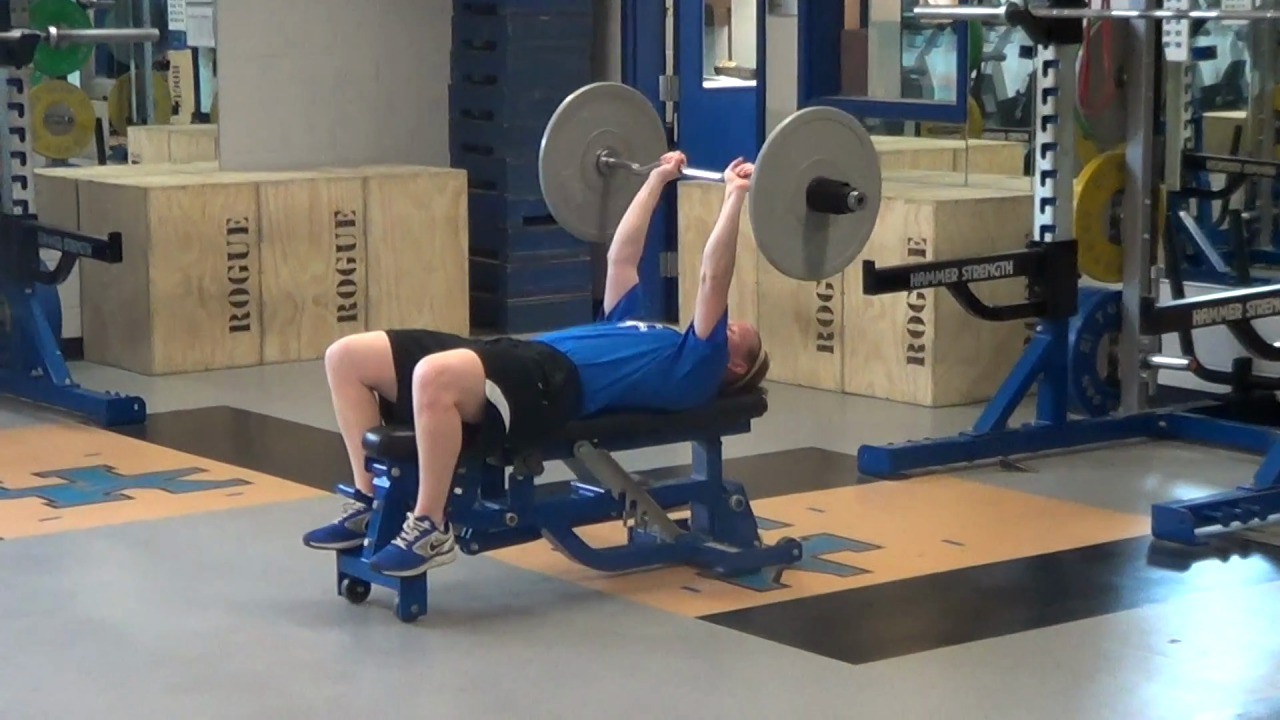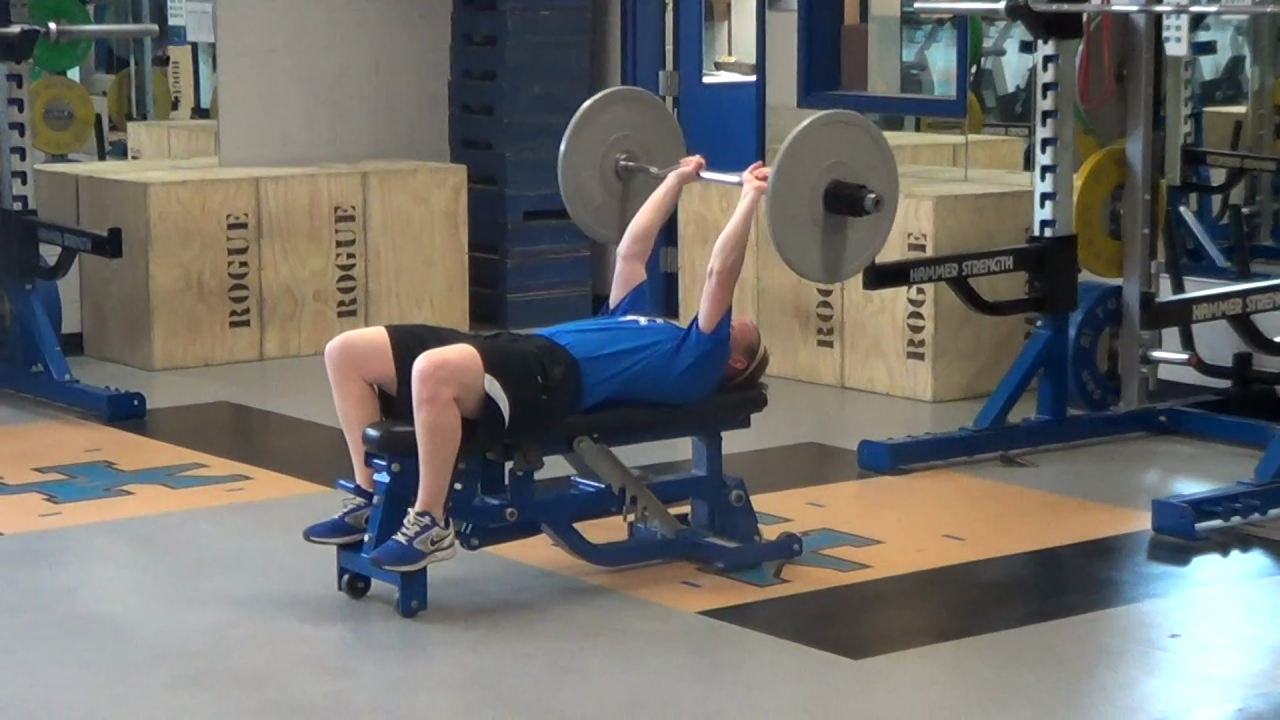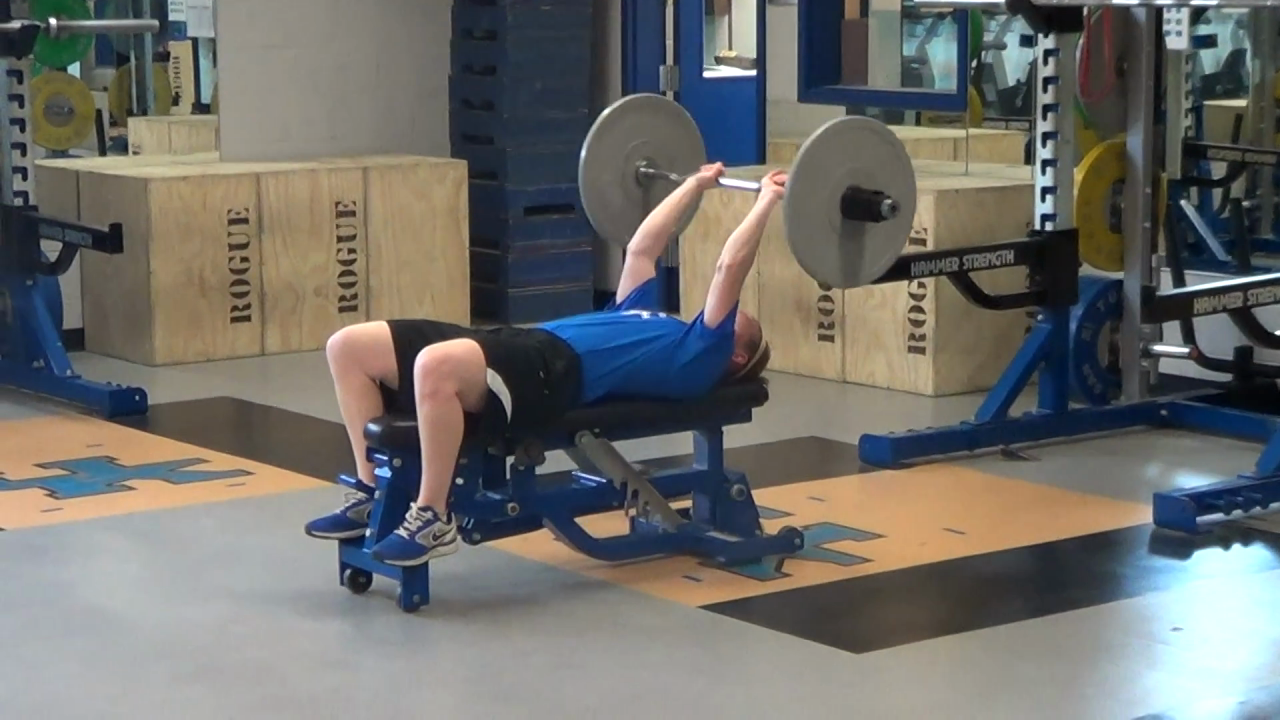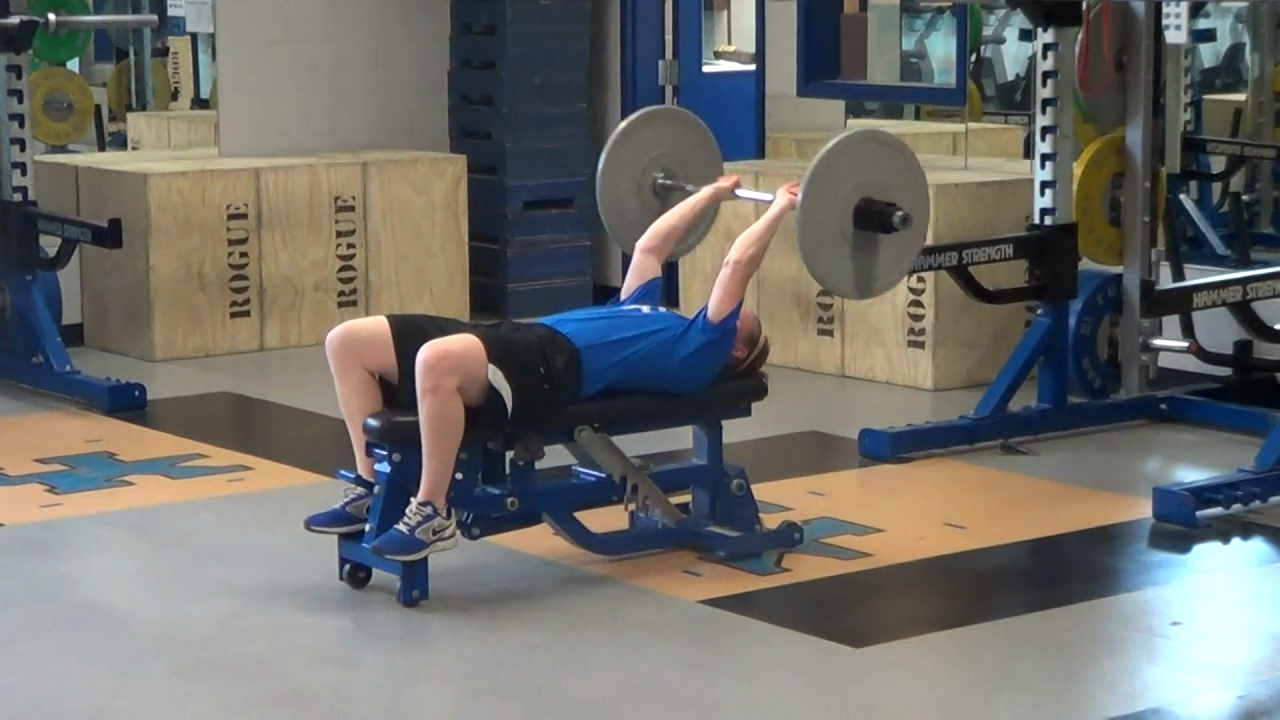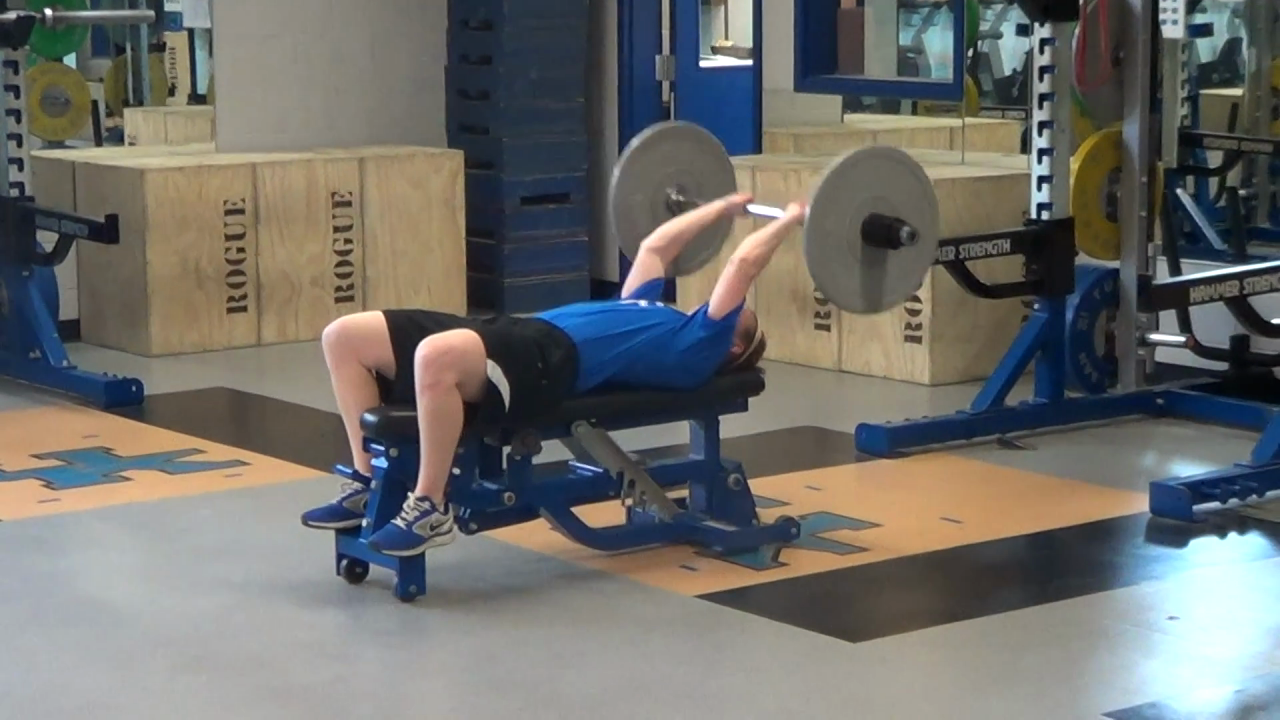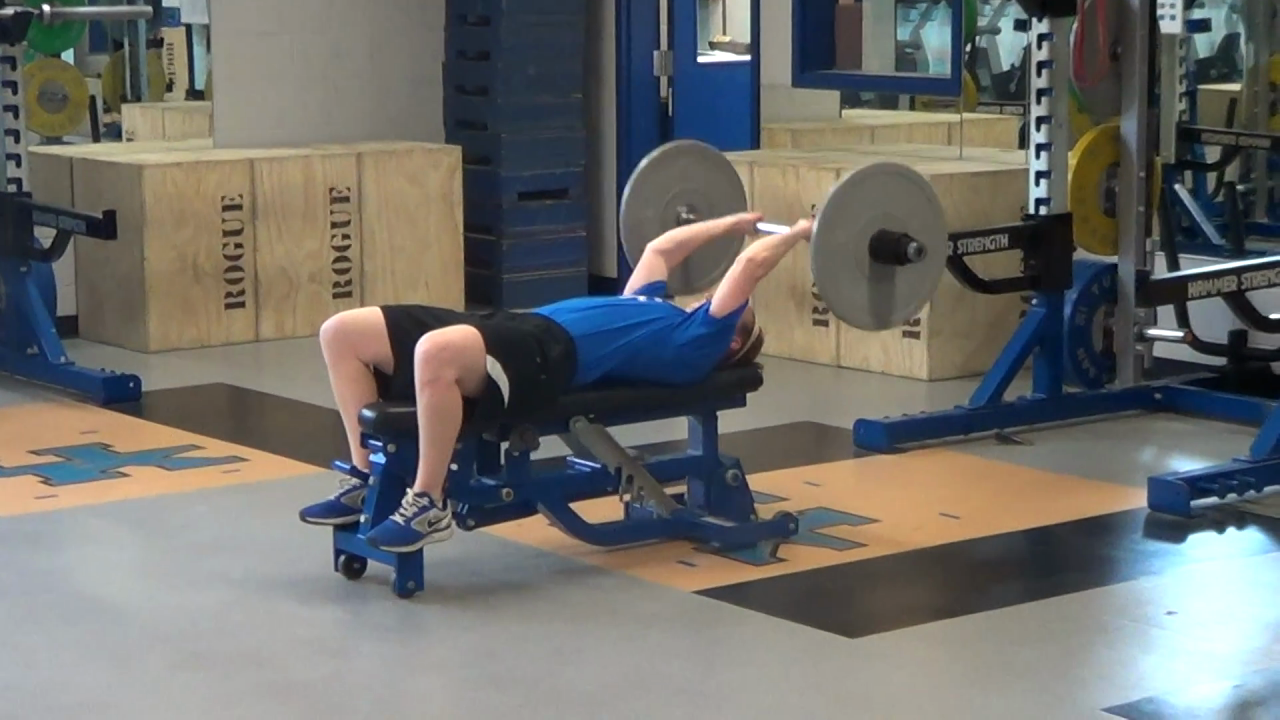
dt=0.1s
person 1, frame 1
left shoulder: (695, 370)
right shoulder: (641, 331)
left elbow: (714, 281)
right elbow: (621, 257)
left wrist: (733, 196)
right wrist: (657, 179)
left hip: (552, 383)
right hip: (519, 354)
left knee: (434, 377)
right knee: (346, 356)
left ankle: (430, 529)
right ankle: (369, 502)
person 1, frame 2
left shoulder: (696, 366)
right shoulder: (644, 325)
left elbow: (720, 276)
right elbow: (630, 254)
left wrist: (751, 197)
right wrist: (675, 181)
left hip: (551, 377)
right hip: (520, 350)
left knee: (434, 372)
right knee: (346, 351)
left ankle: (430, 525)
right ankle: (370, 497)
person 1, frame 3
left shoulder: (699, 359)
right shoulder: (650, 320)
left elbow: (730, 270)
right elbow: (640, 249)
left wrist: (767, 200)
right wrist: (695, 185)
left hip: (554, 370)
right hip: (518, 344)
left knee: (436, 366)
right knee: (347, 346)
left ankle: (433, 520)
right ankle: (372, 495)
person 1, frame 4
left shoulder: (700, 352)
right shoulder: (653, 319)
left elbow: (737, 266)
right elbow: (649, 247)
left wrist: (780, 207)
right wrist: (711, 193)
left hip: (554, 364)
right hip: (520, 336)
left knee: (437, 360)
right knee: (347, 341)
left ankle: (432, 515)
right ankle: (372, 488)
person 1, frame 5
left shoulder: (698, 348)
right shoulder: (651, 314)
left elbow: (743, 265)
right elbow: (653, 248)
left wrist: (790, 220)
right wrist: (724, 205)
left hip: (551, 358)
right hip: (518, 332)
left knee: (436, 357)
right knee: (343, 336)
left ankle: (430, 509)
right ankle: (368, 484)
person 1, frame 6
left shoulder: (697, 344)
right shoulder: (655, 313)
left elbow: (750, 266)
right elbow: (659, 250)
left wrist: (799, 232)
right wrist: (735, 222)
left hip: (549, 352)
right hip: (519, 327)
left knee: (436, 352)
right knee: (341, 332)
left ankle: (428, 504)
right ankle: (366, 478)
